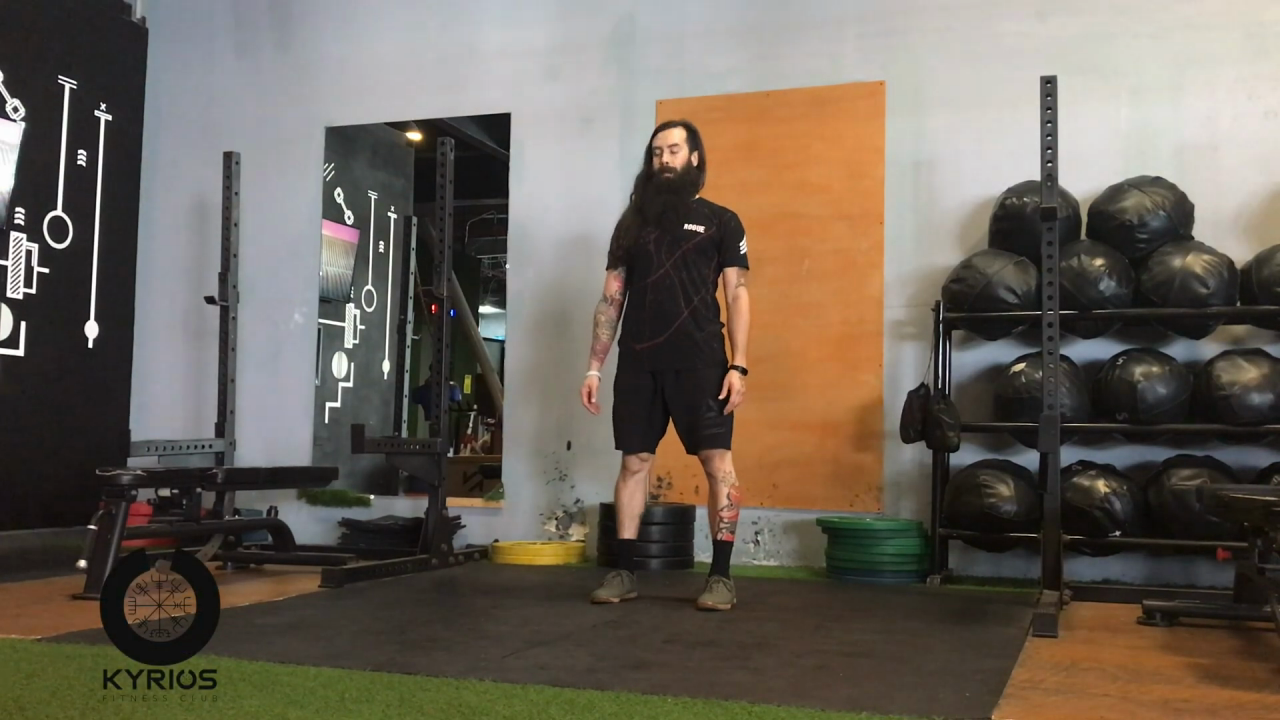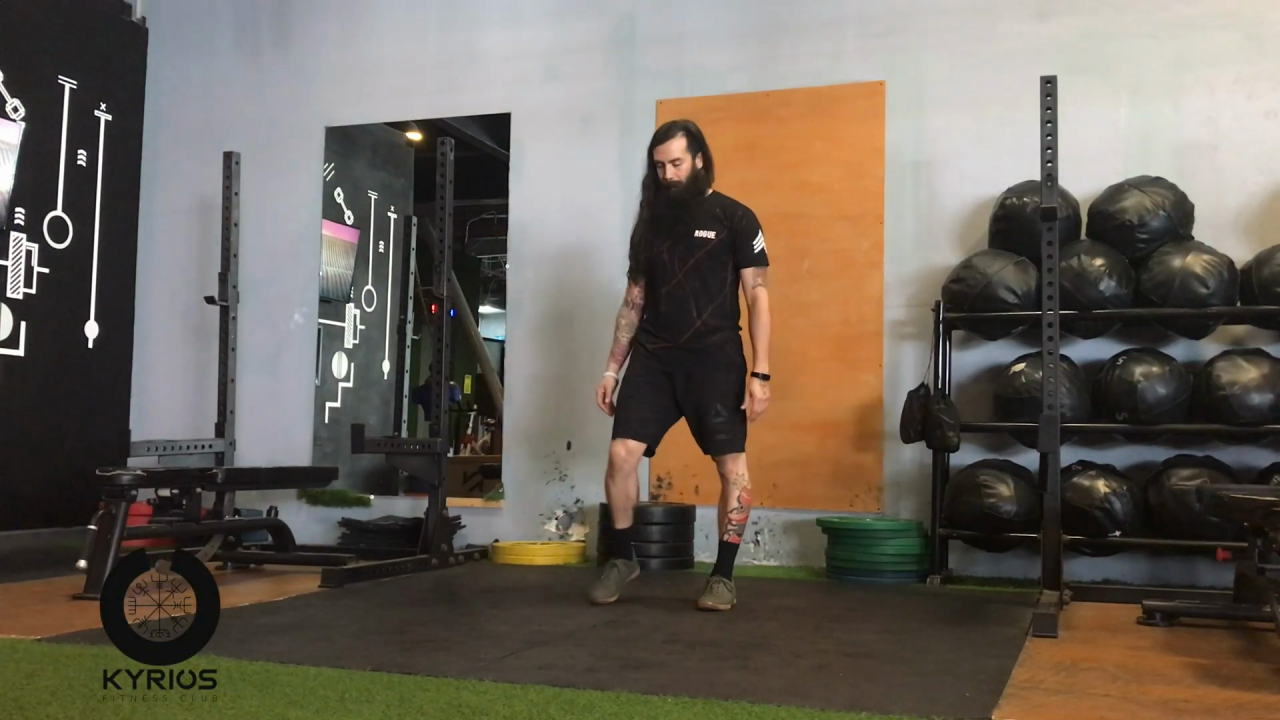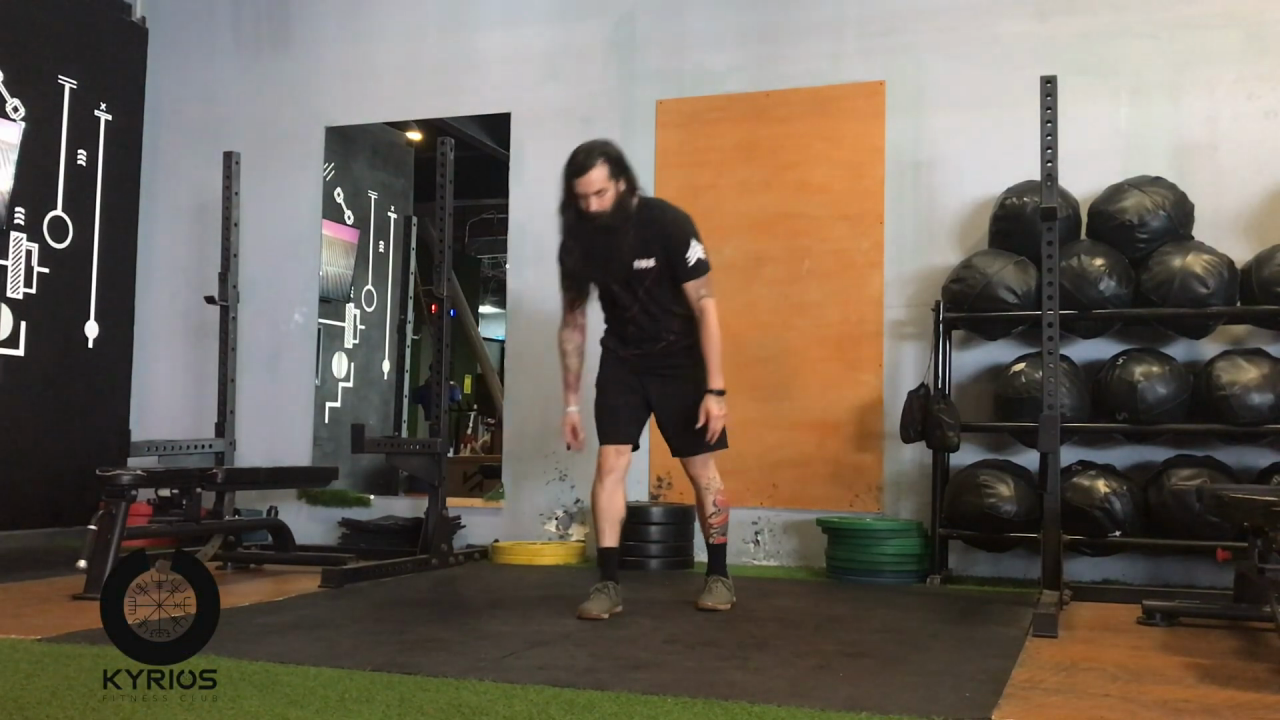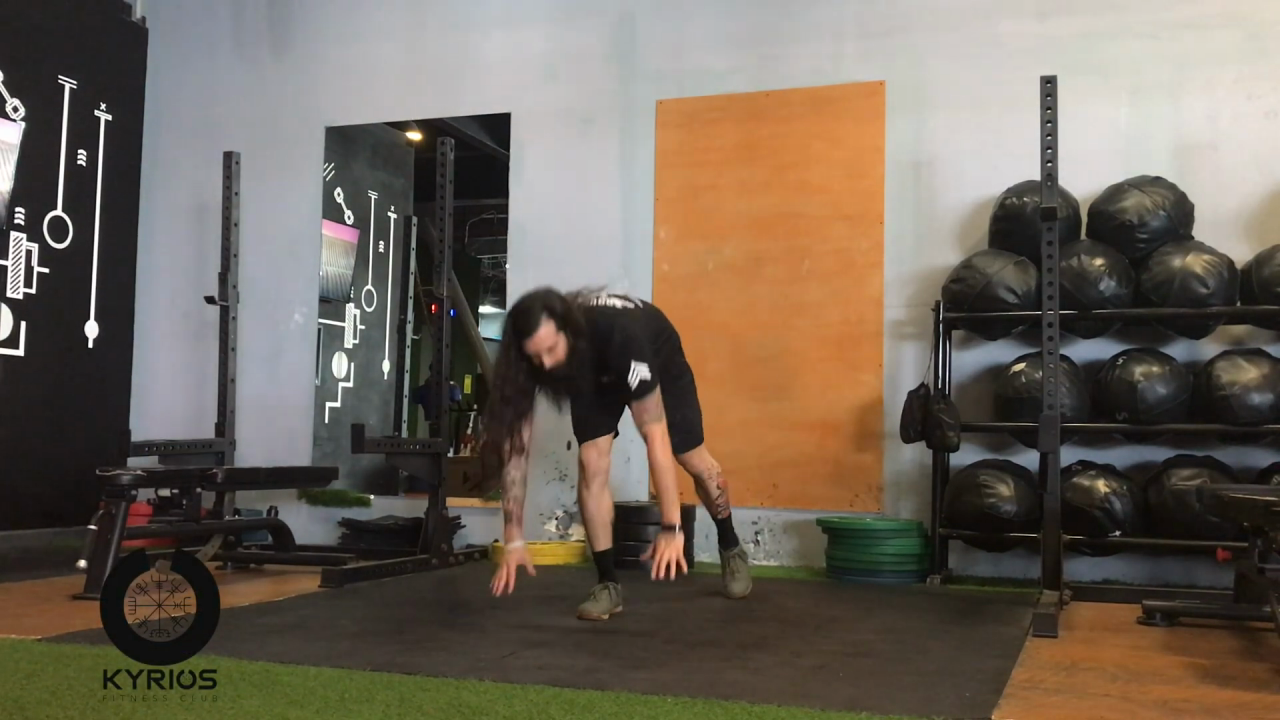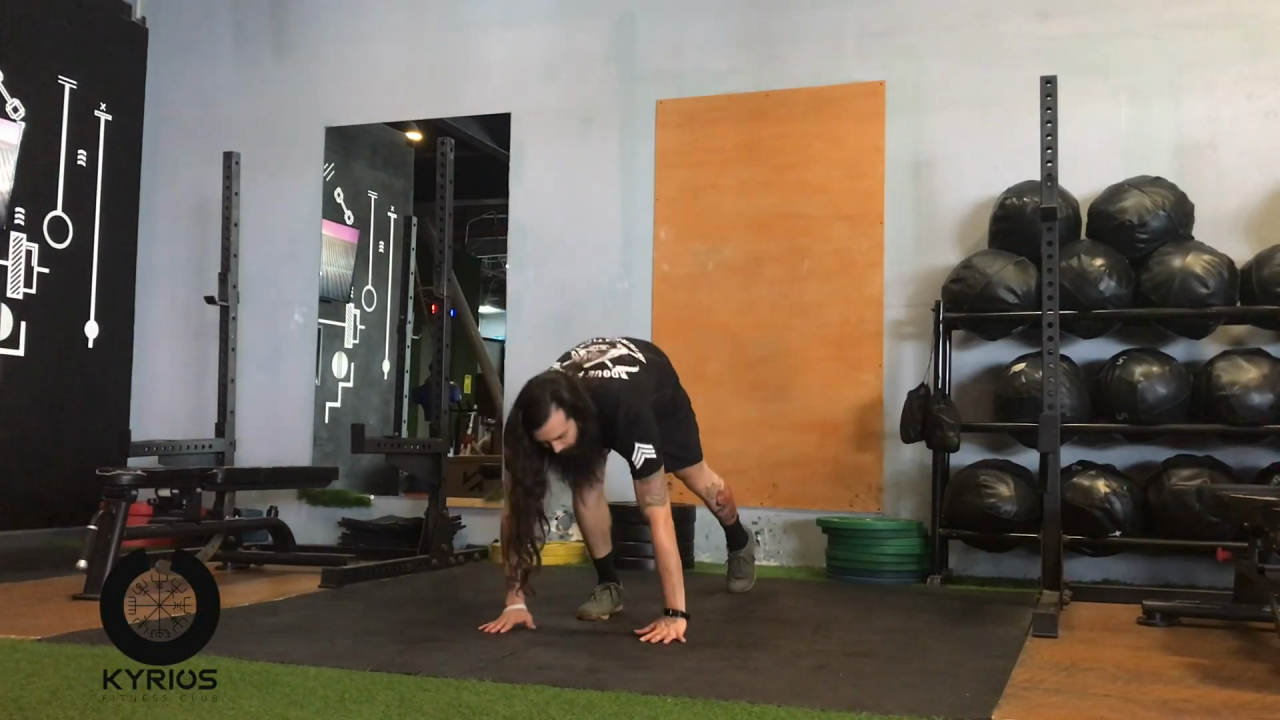
dt=0.5s
person 1, frame 1
left shoulder: (720, 221)
right shoulder: (633, 221)
left elbow: (737, 296)
right elbow: (611, 299)
left wrist: (738, 365)
right wrist: (594, 368)
left hip: (699, 362)
right hip: (638, 362)
left knee: (717, 461)
right knee: (633, 462)
left ankle: (721, 576)
right ankle: (624, 571)
person 1, frame 2
left shoulder: (735, 218)
right shoulder: (650, 223)
left elbow: (758, 297)
right elbow: (633, 302)
left wrist: (760, 372)
right wrist: (612, 369)
left hip: (715, 363)
right hip: (654, 360)
left knee: (731, 465)
right knee: (622, 453)
left ankle: (723, 576)
right ankle: (621, 558)
person 1, frame 3
left shoulder: (668, 223)
right shoulder: (580, 238)
left elbow: (705, 308)
right elbow: (572, 322)
left wrist: (716, 389)
right wrist: (571, 401)
left hip: (681, 359)
right hip: (622, 362)
left knee: (701, 465)
right knee: (610, 464)
left ankle: (717, 575)
right ankle: (608, 582)
person 1, frame 4
left shoulder: (620, 334)
right shoulder: (533, 359)
left elbow: (655, 434)
right elbow: (516, 445)
left wrist: (670, 529)
right wrist: (514, 539)
left hip: (659, 362)
left knee: (694, 460)
right knee: (592, 467)
left ankle: (731, 547)
right ankle: (608, 583)
person 1, frame 5
left shoulder: (627, 414)
right shoulder: (527, 425)
left elbow: (658, 515)
right elbow: (516, 511)
left wrist: (675, 613)
right wrist: (515, 601)
left hip: (657, 387)
right hip: (589, 386)
left knee: (696, 476)
right knee: (585, 487)
left ankle: (740, 544)
right ankle: (609, 584)
